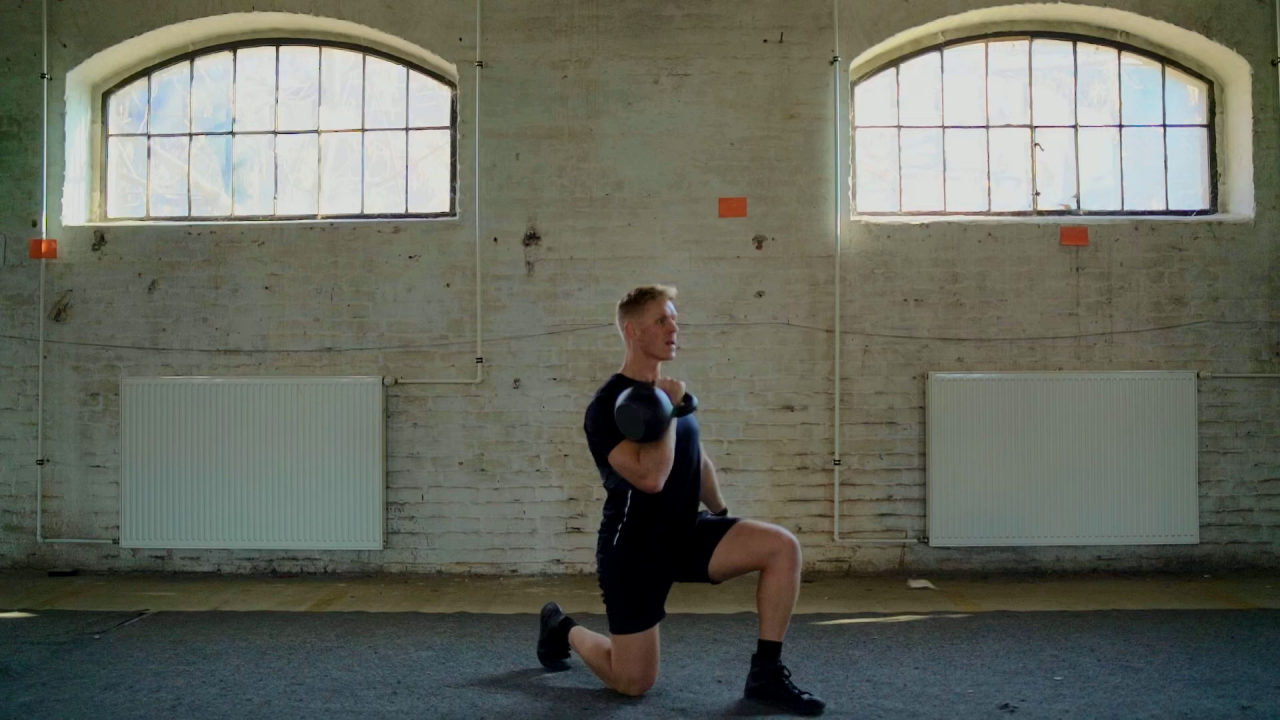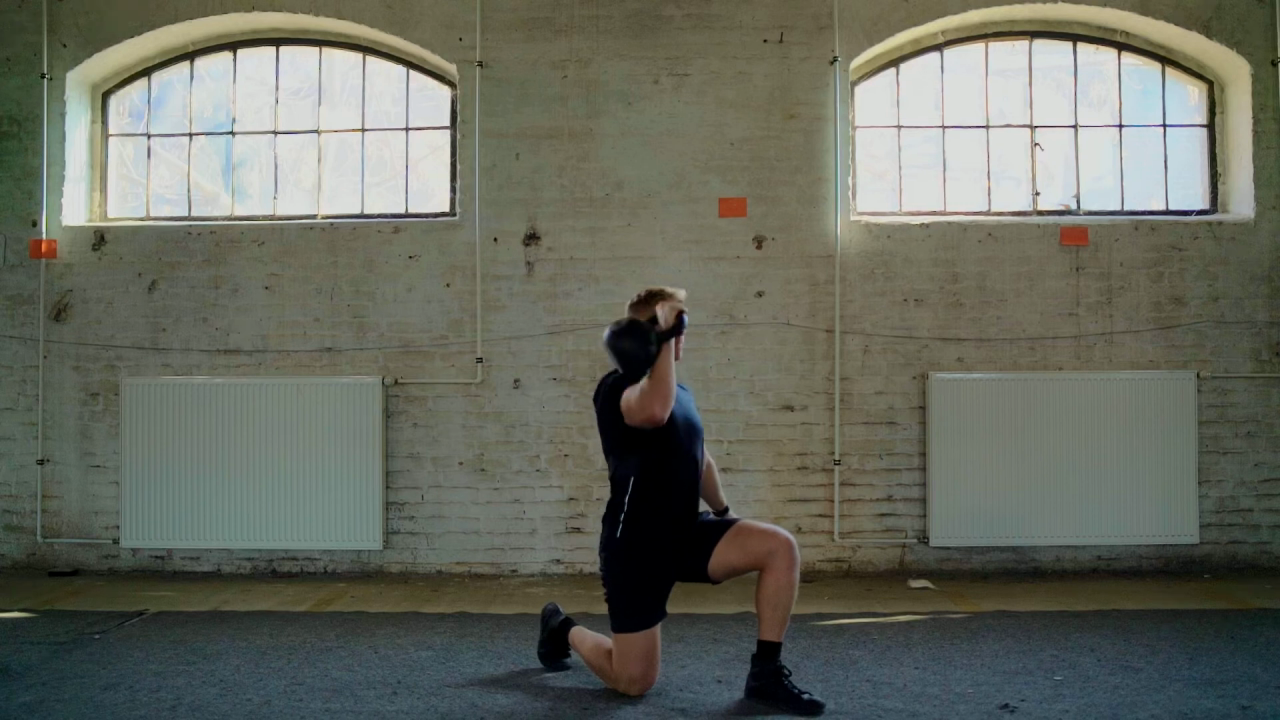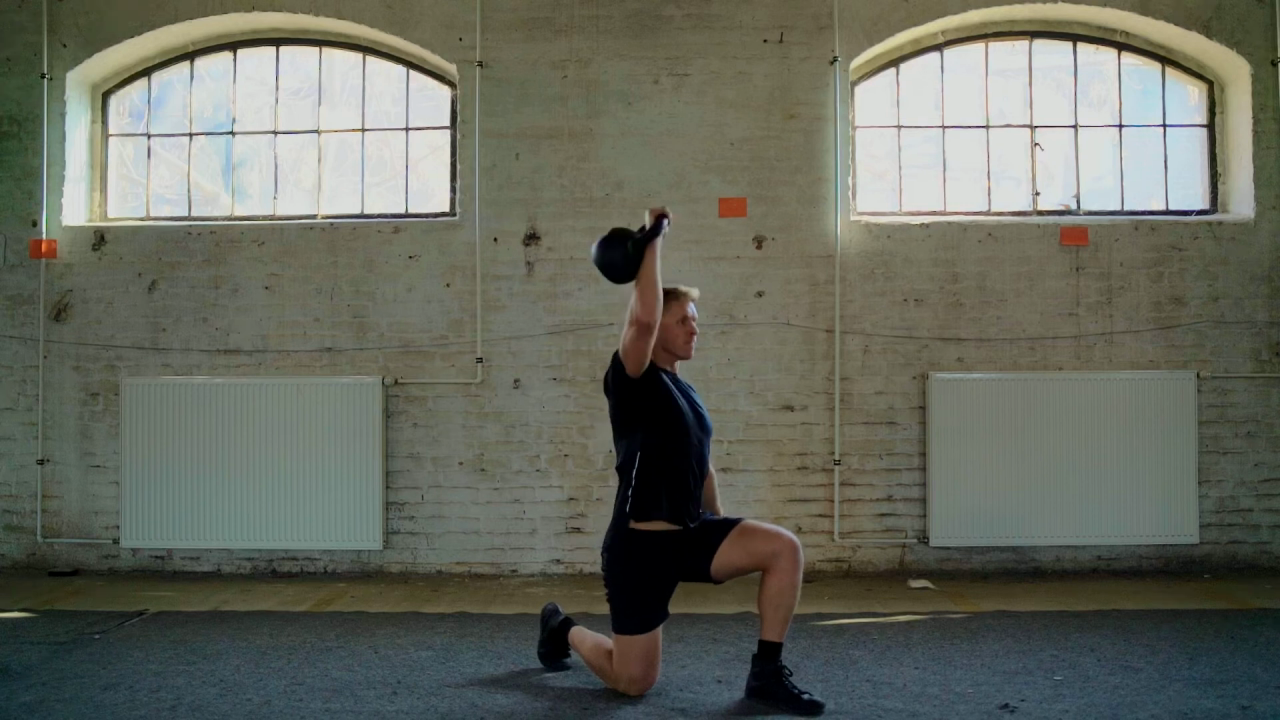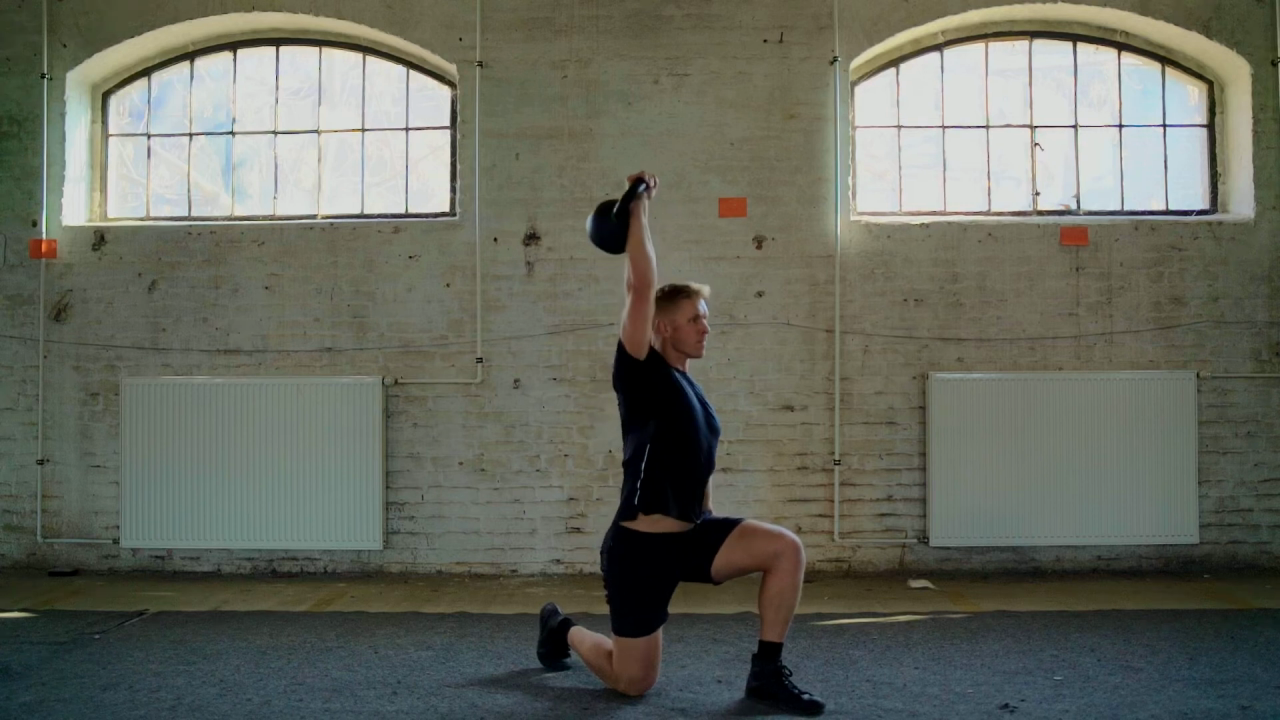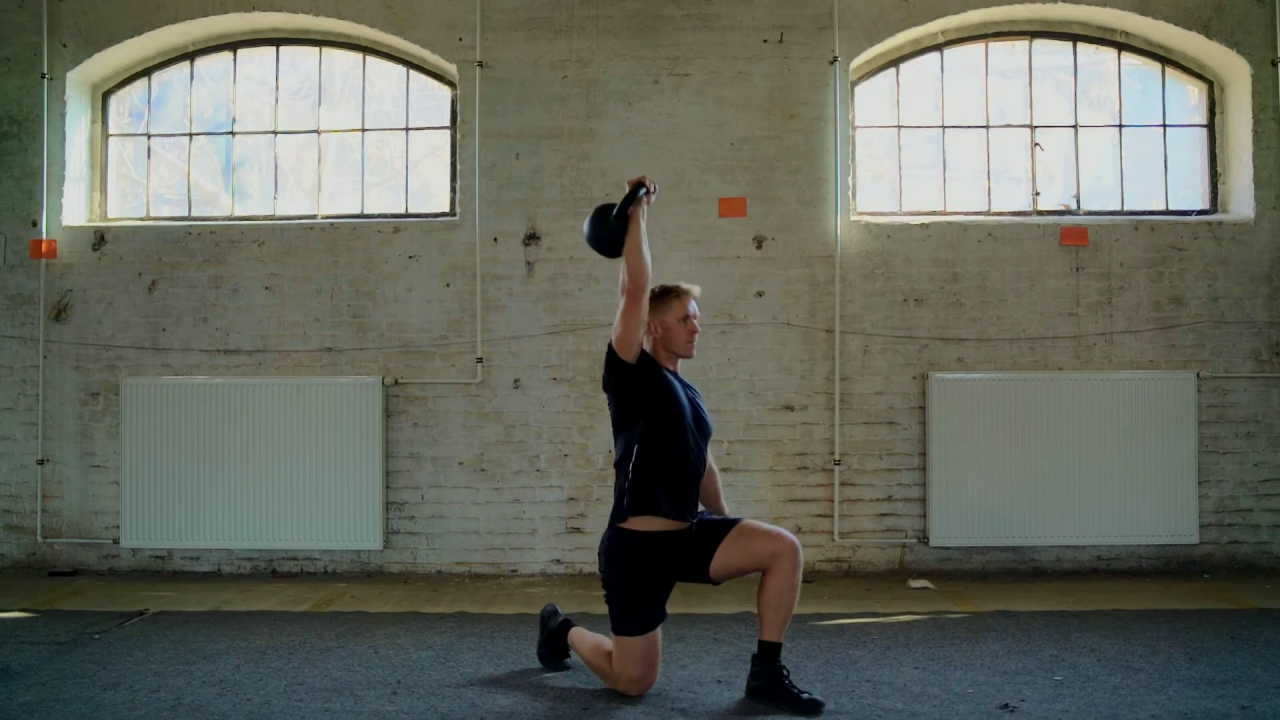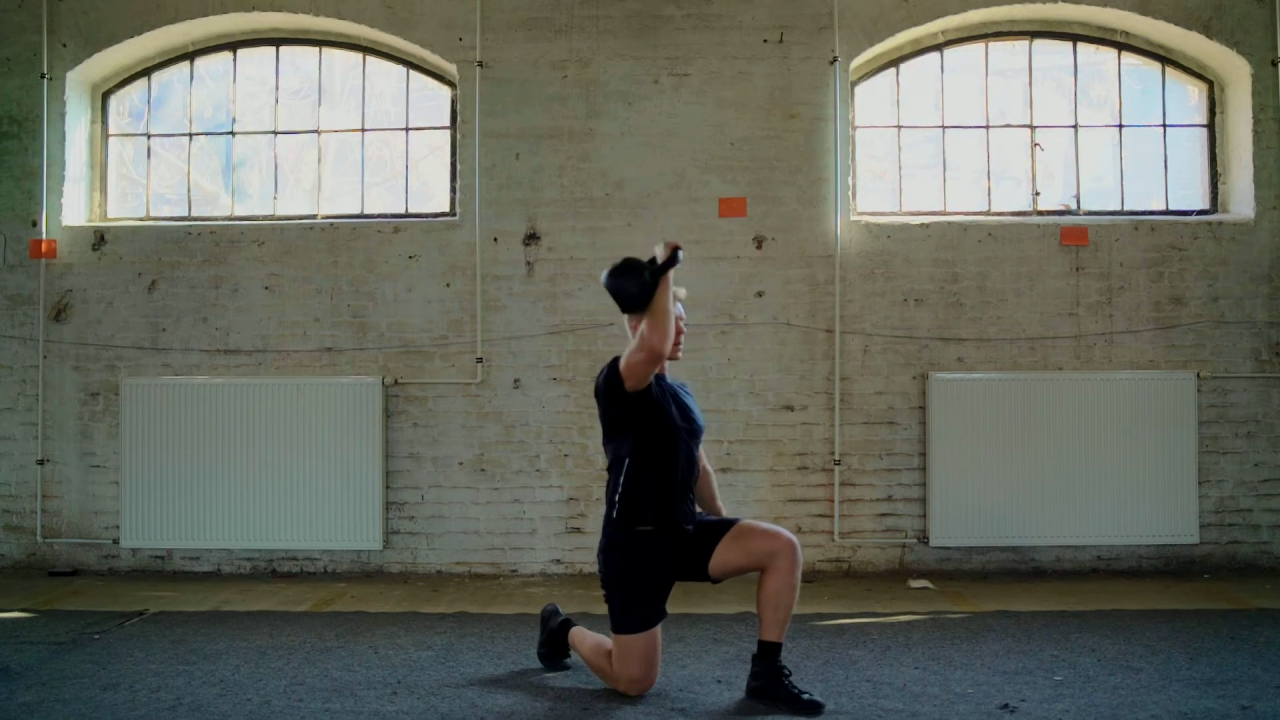
dt=0.4s
person 1, frame 1
left shoulder: (669, 390)
right shoulder: (609, 407)
right elbow: (651, 478)
left wrist: (721, 514)
right wrist: (669, 409)
left hip: (685, 534)
right hip: (634, 551)
left knee: (782, 547)
right knee: (634, 683)
left ankle: (766, 673)
right ankle: (564, 630)
person 1, frame 2
left shoulder: (678, 391)
right shoulder: (616, 387)
right elbow: (656, 410)
left wrist: (724, 513)
right wrist: (666, 331)
left hip: (686, 533)
right hip: (636, 547)
left knee: (780, 546)
right knee: (635, 682)
left ankle: (766, 673)
right ankle: (564, 630)
person 1, frame 3
left shoulder: (686, 393)
right shoulder: (630, 380)
right elbow: (643, 319)
left wrist: (720, 526)
right wrist: (652, 244)
left hip: (689, 535)
right hip: (640, 548)
left knee: (784, 548)
left ankle: (766, 672)
right ankle: (564, 629)
person 1, frame 4
left shoulder: (689, 391)
right shoulder: (641, 374)
right elbow: (640, 288)
left wrist: (709, 529)
right wrist: (638, 209)
left hip: (688, 537)
right hip: (640, 548)
left knee: (785, 549)
left ankle: (766, 672)
right ankle: (561, 629)
person 1, frame 5
left shoulder: (687, 393)
right shoulder: (630, 374)
right elbow: (634, 290)
left wrist: (726, 526)
right wrist: (637, 211)
left hip: (687, 536)
right hip: (637, 548)
left knee: (783, 549)
left ankle: (766, 673)
right ankle: (562, 630)
person 1, frame 6
left shoulder: (680, 393)
right shoulder: (618, 383)
right elbow: (654, 345)
left wrist: (724, 528)
right wrist: (664, 269)
left hip: (684, 533)
right hip: (636, 547)
left knee: (783, 546)
right knee: (634, 682)
left ankle: (766, 673)
right ankle: (562, 630)
